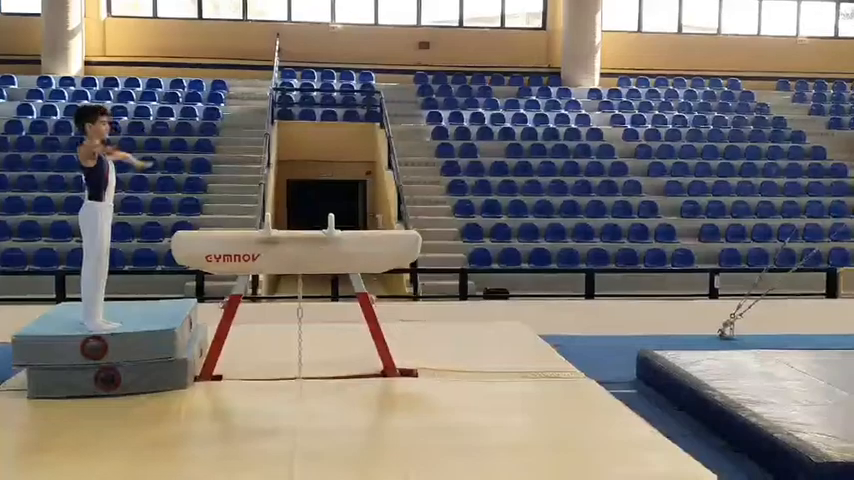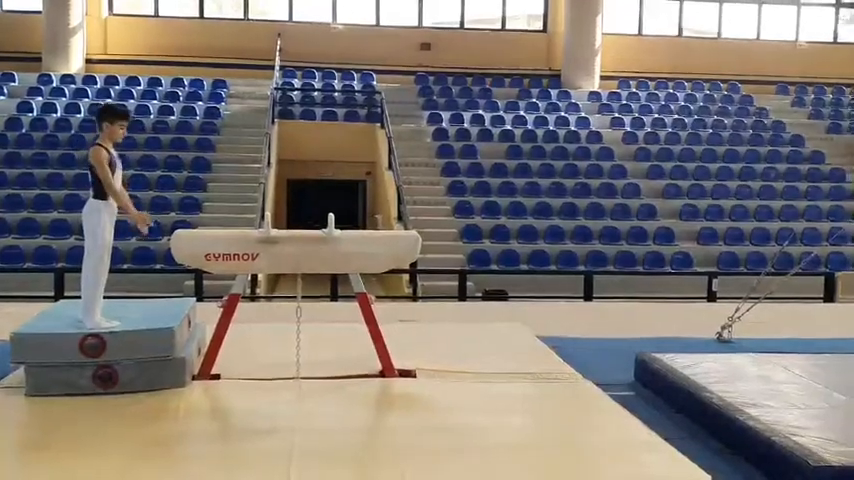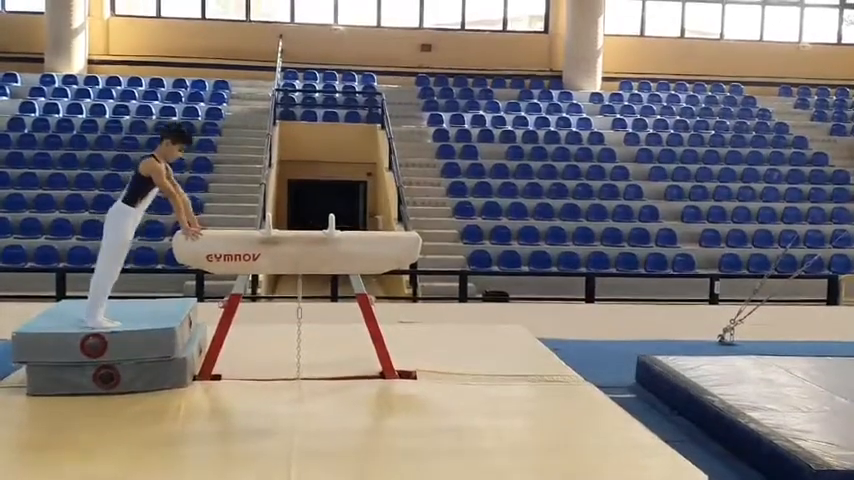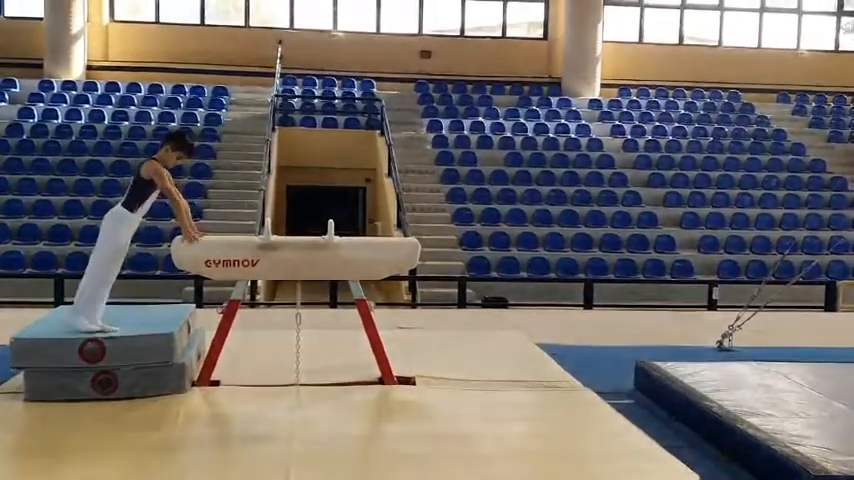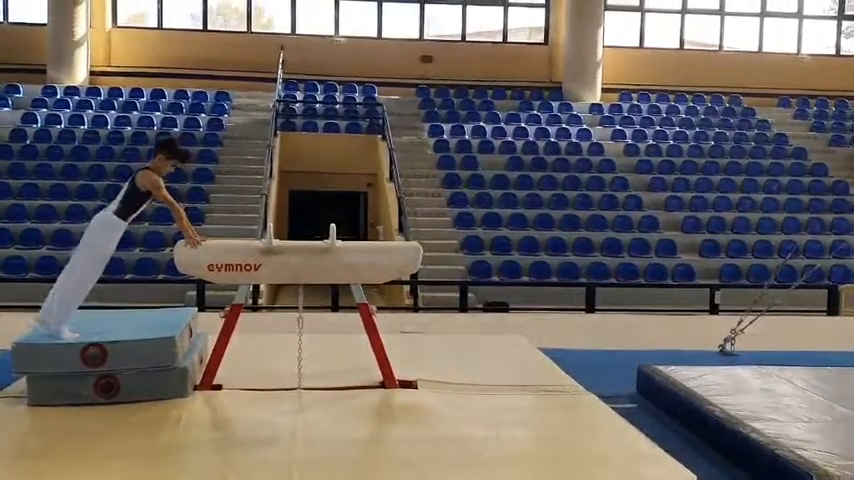
dt=0.7s
person 1, frame 1
left shoulder: (100, 149)
right shoulder: (86, 151)
left elbow: (119, 155)
right elbow: (94, 149)
left wrist: (137, 162)
right wrist: (105, 151)
left hip: (103, 210)
right hip: (95, 211)
left knee: (97, 264)
right knee: (95, 264)
left ankle: (92, 316)
right ankle: (93, 319)
person 1, frame 2
left shoulder: (111, 152)
right shoulder: (98, 151)
left elbow: (119, 186)
right elbow: (109, 186)
left wrist: (134, 212)
right wrist: (132, 212)
left hip: (107, 210)
right hip: (98, 210)
left knee: (99, 263)
right knee: (96, 263)
left ankle: (91, 314)
right ankle: (91, 317)
person 1, frame 3
left shoulder: (164, 167)
right shoulder: (152, 164)
left elbow: (181, 195)
right elbow: (173, 197)
left wrist: (194, 223)
right wrist: (184, 227)
left hip: (129, 218)
right hip: (123, 216)
left knee: (112, 266)
right knee: (109, 265)
left ankle: (95, 313)
right ankle: (93, 316)
person 1, frame 4
left shoulder: (162, 172)
right shoulder: (154, 167)
left elbow: (181, 201)
right elbow: (175, 201)
left wrist: (192, 229)
right wrist: (186, 231)
left hip: (127, 223)
right hip: (120, 221)
left knee: (108, 272)
right knee: (99, 268)
left ankle: (92, 318)
right ankle: (79, 314)
person 1, frame 5
left shoulder: (151, 177)
right shoulder: (150, 178)
left elbow: (177, 207)
right elbow: (174, 208)
left wrist: (193, 233)
right wrist: (189, 236)
left hip: (107, 223)
right hip: (110, 226)
left knee: (78, 270)
right knee: (84, 275)
left ankle: (49, 314)
right ankle: (56, 324)
